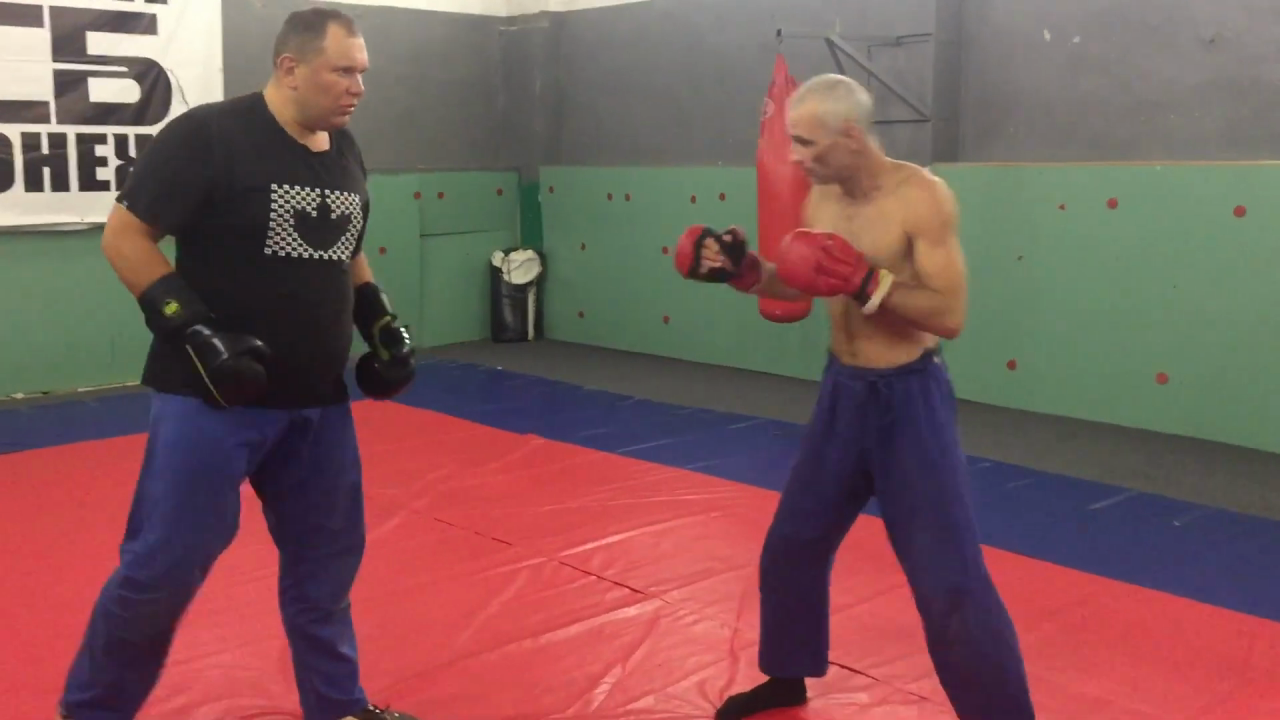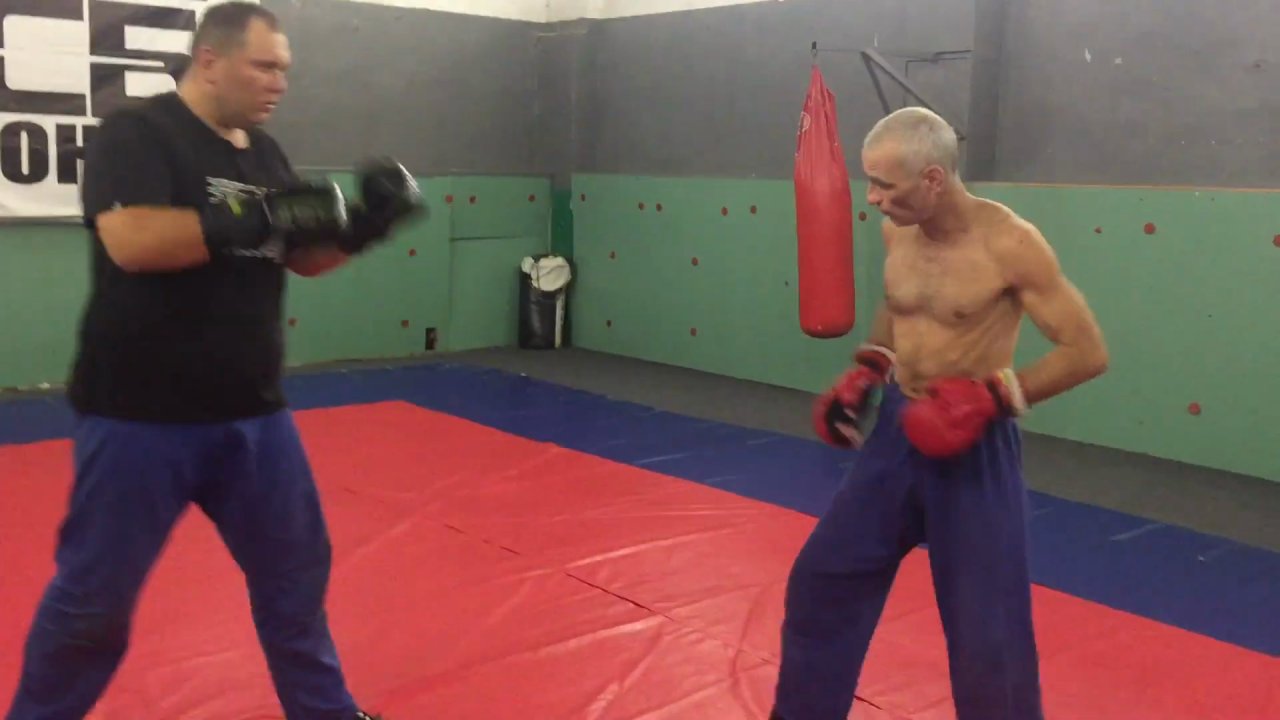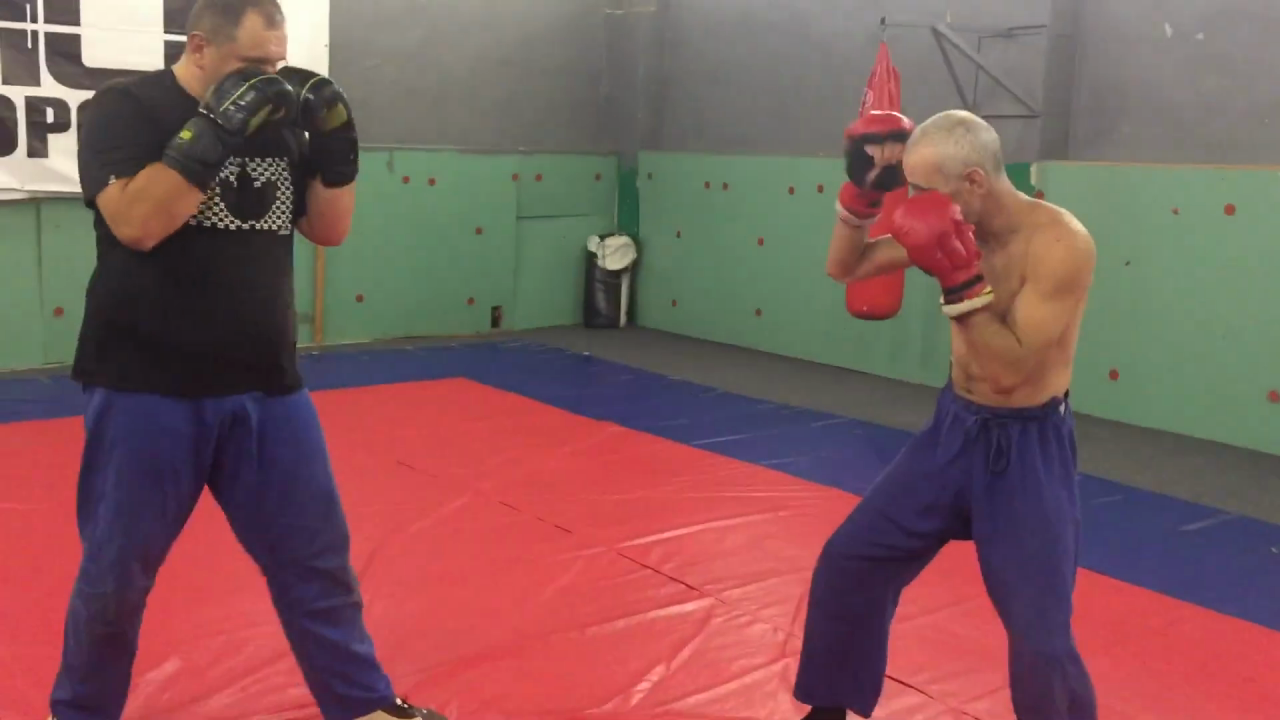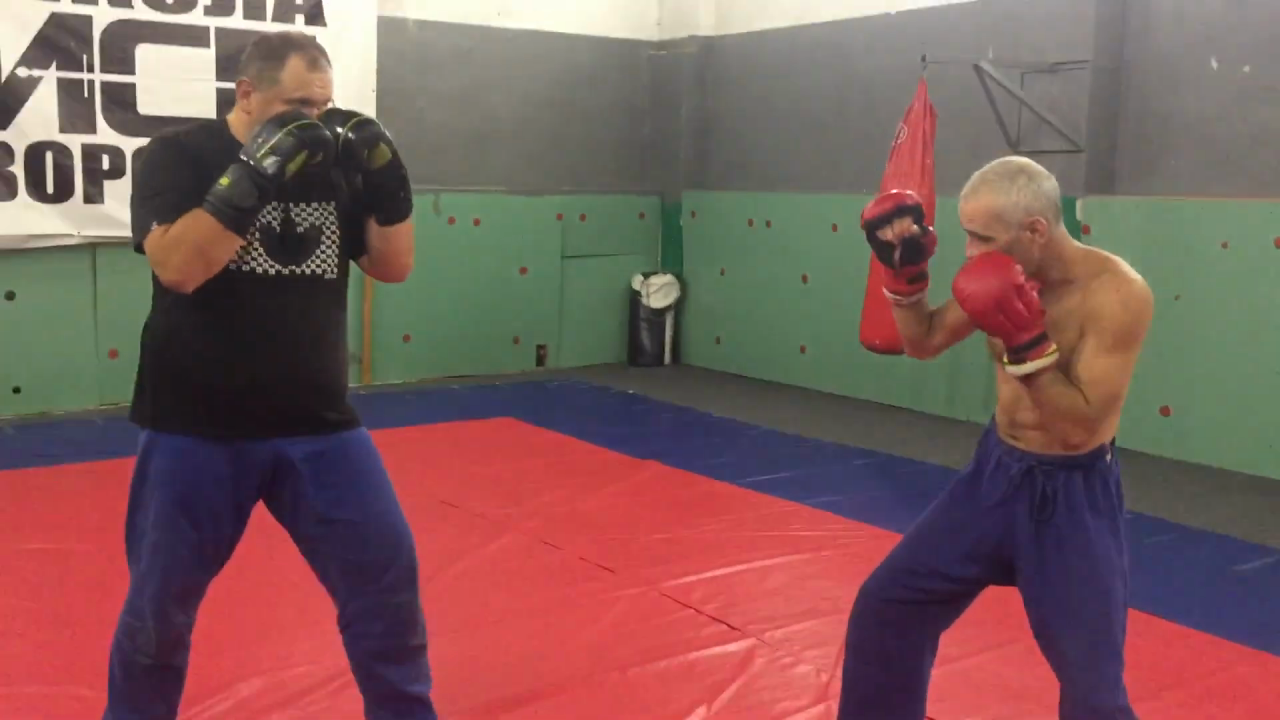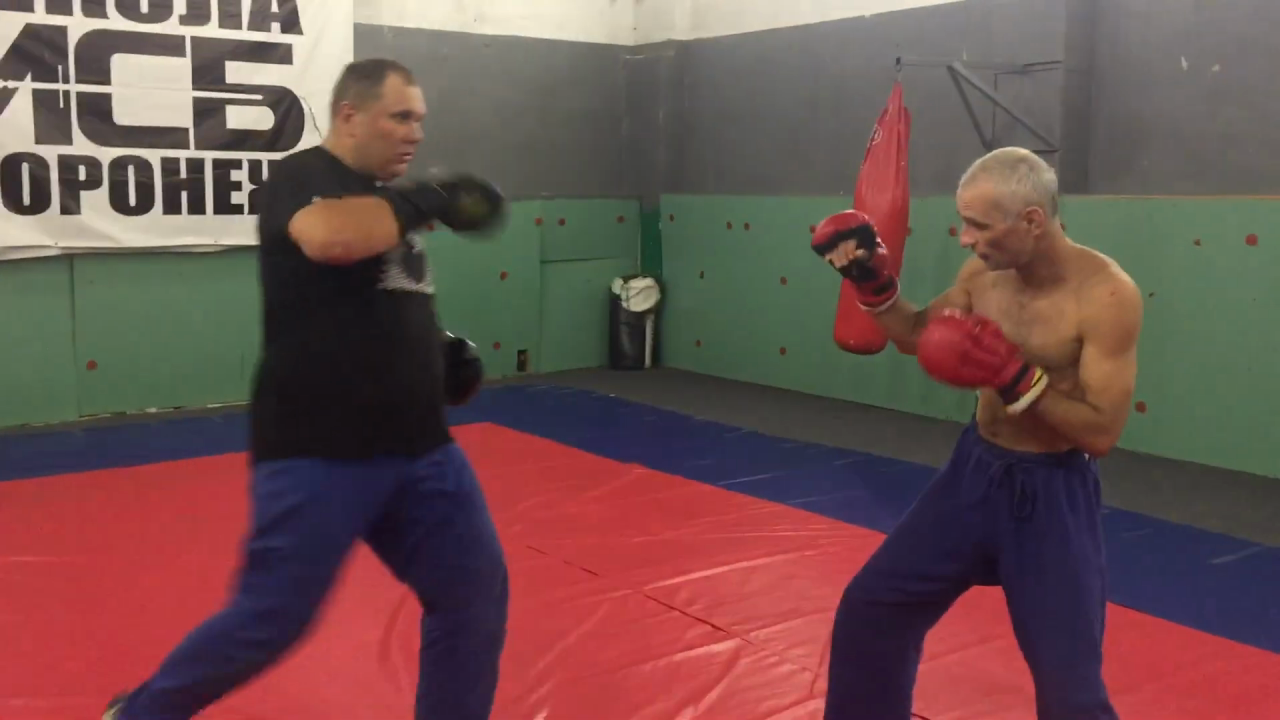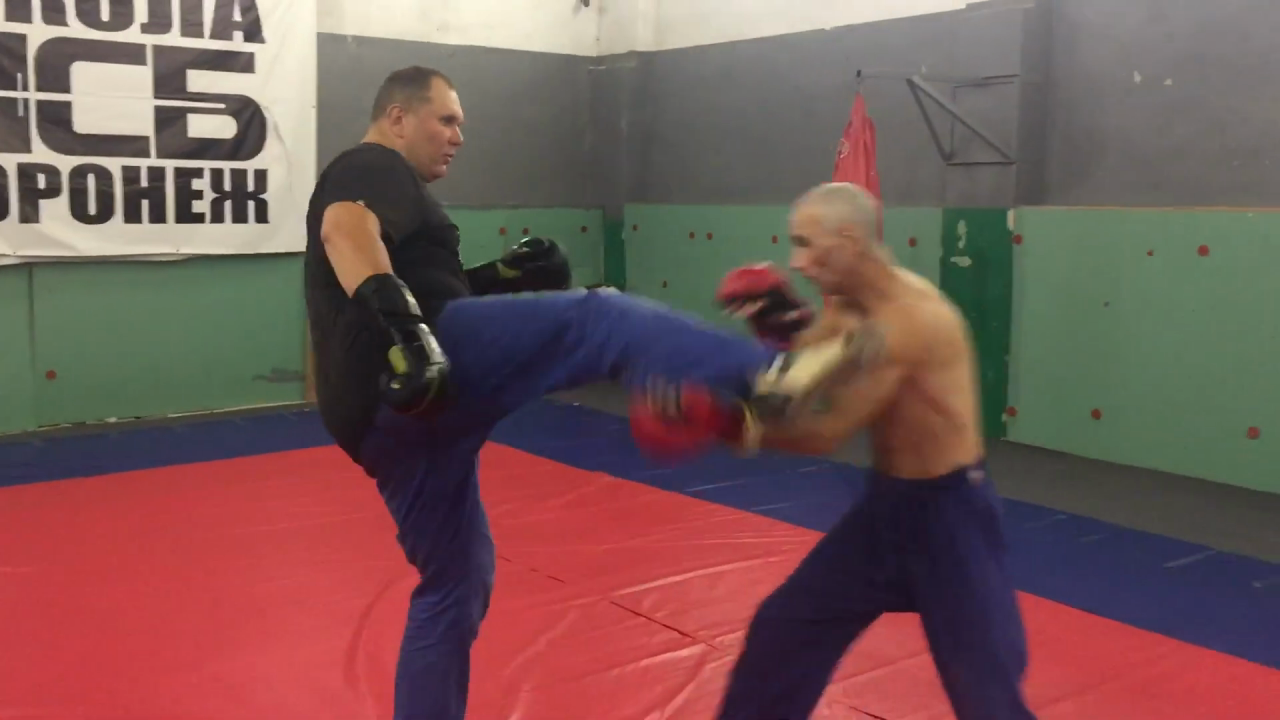
dt=0.4s
person 1, frame 1
left shoulder: (345, 153)
right shoulder: (208, 136)
right elbow: (124, 237)
left wrist: (380, 321)
right wrist: (194, 330)
left hip: (318, 400)
right hip: (212, 395)
left knee: (326, 555)
right knee: (167, 562)
person 1, frame 2
left shoulder: (263, 151)
right shoulder: (137, 132)
left elbow: (307, 257)
right elbow: (130, 242)
left wrist: (363, 222)
right wrist: (253, 219)
left hip: (250, 411)
right hip: (140, 411)
left knee: (295, 563)
right knee: (98, 586)
person 1, frame 3
left shoulder: (273, 118)
right shoulder: (124, 109)
left elbow: (329, 229)
right elbow: (136, 222)
left wrist: (335, 140)
right wrist: (215, 132)
left hip: (265, 385)
right hip: (147, 386)
left knee: (314, 551)
right knee: (118, 565)
person 1, frame 4
left shoulder: (332, 164)
right shoulder: (176, 157)
left elbow: (393, 266)
right elbow: (177, 267)
left wrist: (386, 177)
right wrist: (255, 175)
left hip: (318, 424)
right hip: (197, 428)
left knee: (385, 576)
right knee: (162, 599)
person 1, frame 5
left shoulder: (385, 201)
right shoulder: (300, 177)
right elbow: (327, 236)
left wrist: (441, 348)
right wrist: (439, 200)
left hip: (415, 445)
right hip: (317, 449)
left knee: (474, 595)
right knee: (270, 620)
person 1, frame 6
left shoulder: (379, 180)
right shoulder: (367, 168)
right elbow: (347, 229)
left wrist: (506, 276)
right wrist: (404, 329)
left hip: (378, 415)
right hip: (414, 383)
left knee: (452, 583)
right knee: (603, 322)
right ankle: (765, 377)
person 2, frame 1
left shoulder: (922, 197)
right shoulder: (821, 199)
left elbow: (949, 316)
right elbow: (798, 283)
left wrist: (863, 282)
right wrist: (743, 268)
left hip: (910, 400)
right hip: (842, 393)
left knee: (948, 575)
right knee: (792, 544)
person 2, frame 2
left shoulder: (1009, 242)
right shoulder: (897, 230)
left elbow: (1087, 353)
left wrist: (993, 395)
right wrist: (866, 371)
left hip: (975, 444)
right hip: (899, 432)
left knee: (988, 630)
right knee: (823, 576)
person 2, frame 3
left shoulder: (1061, 243)
right shoulder: (952, 224)
left elbow: (1012, 373)
right elbow: (845, 267)
left wrist: (960, 280)
right wrist: (861, 194)
left hip: (1027, 446)
right hip: (953, 425)
left knee: (1040, 635)
right knee: (850, 561)
person 2, frame 4
left shoulder: (1119, 294)
right shoulder: (1004, 273)
left elbow: (1077, 428)
right elbow: (922, 341)
left wrist: (1027, 341)
right wrist: (905, 273)
left hip: (1072, 495)
right hip: (995, 472)
right knee: (887, 604)
person 2, frame 5
left shoulder: (1107, 295)
right shoulder: (986, 271)
left elbow: (1101, 432)
right elbow: (915, 337)
left wrist: (1014, 379)
right wrist: (873, 285)
left hip: (1051, 493)
right hip: (974, 470)
right knee: (871, 606)
person 2, frame 6
left shoulder: (914, 319)
right shoulder: (845, 306)
left elbow: (829, 431)
right wrist: (777, 328)
left hip: (950, 514)
right hip: (887, 504)
right knee: (783, 628)
